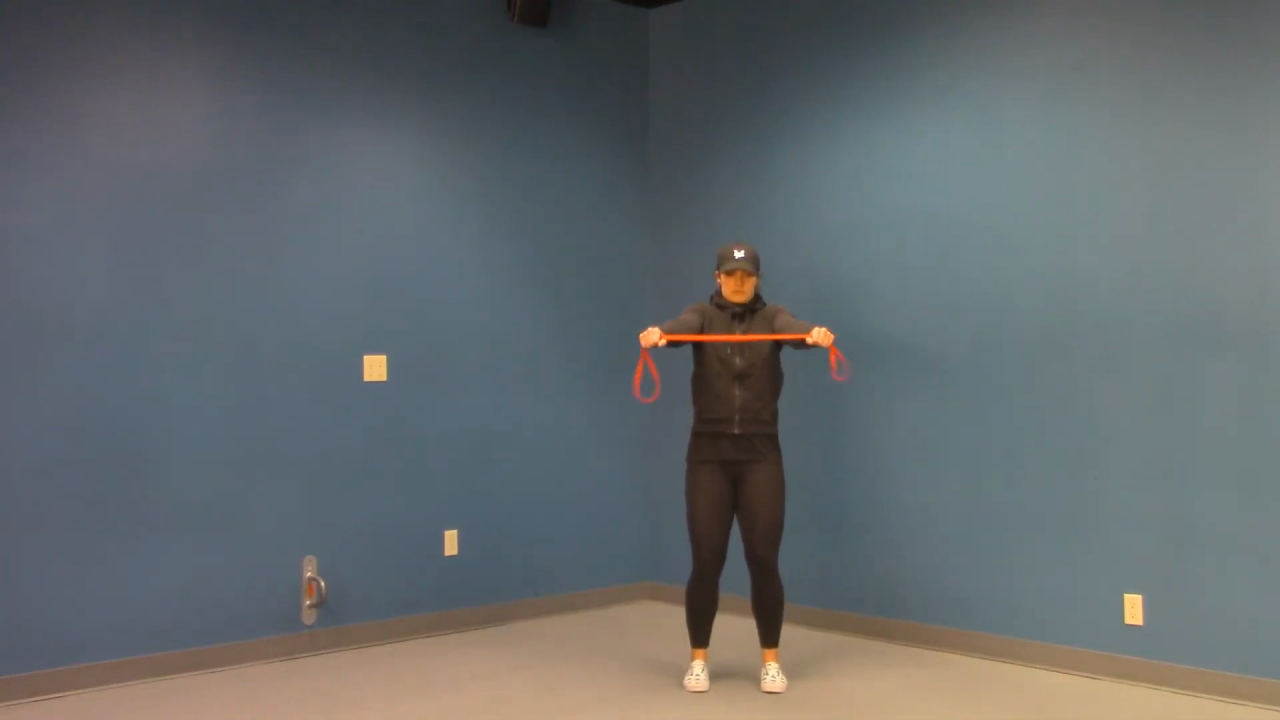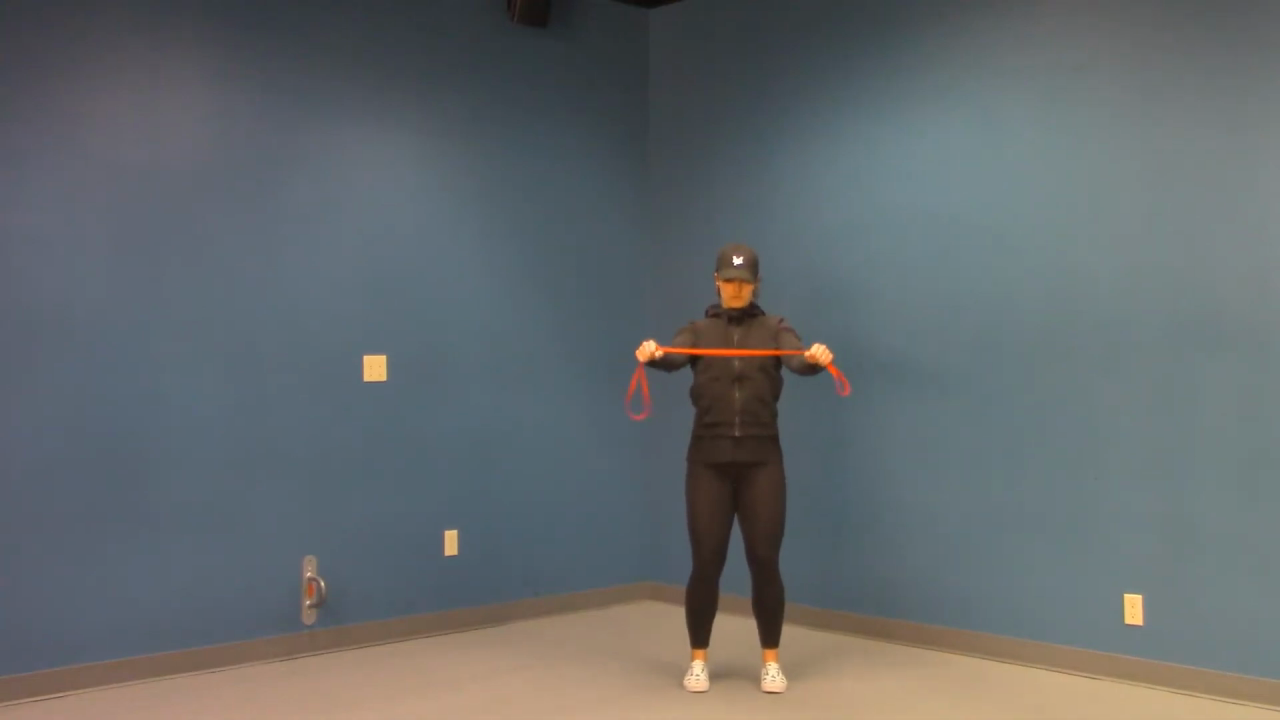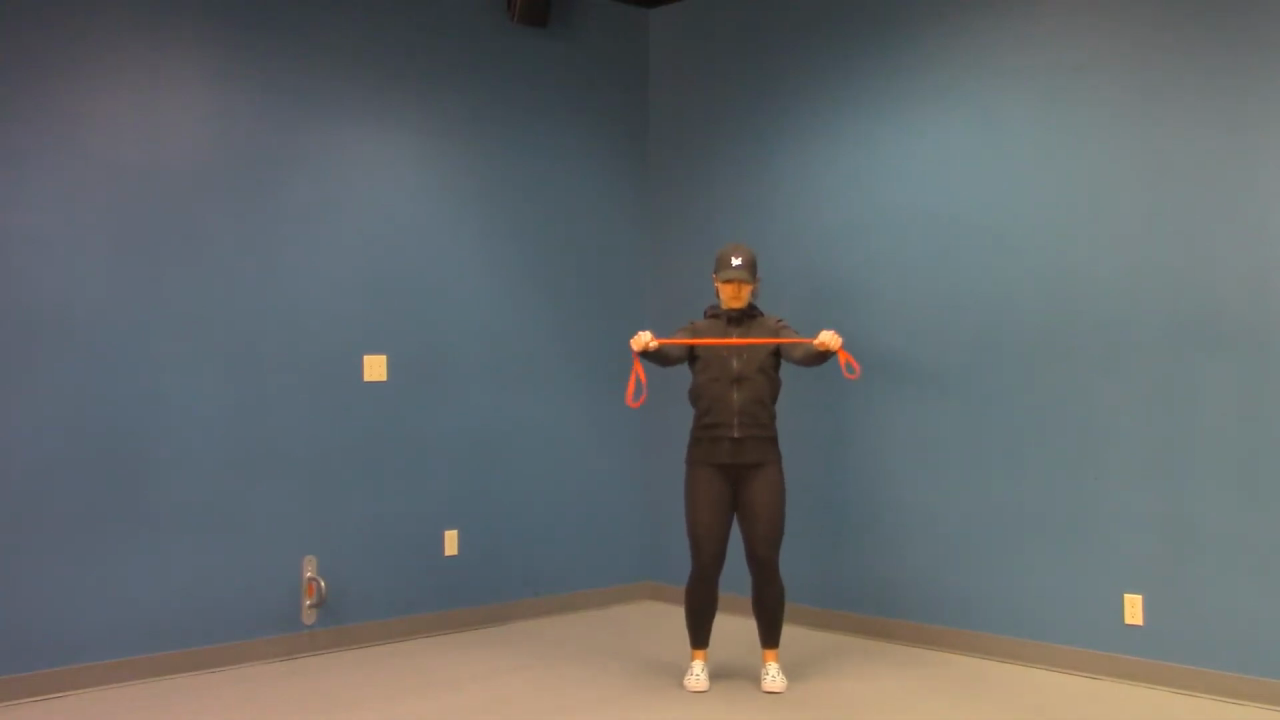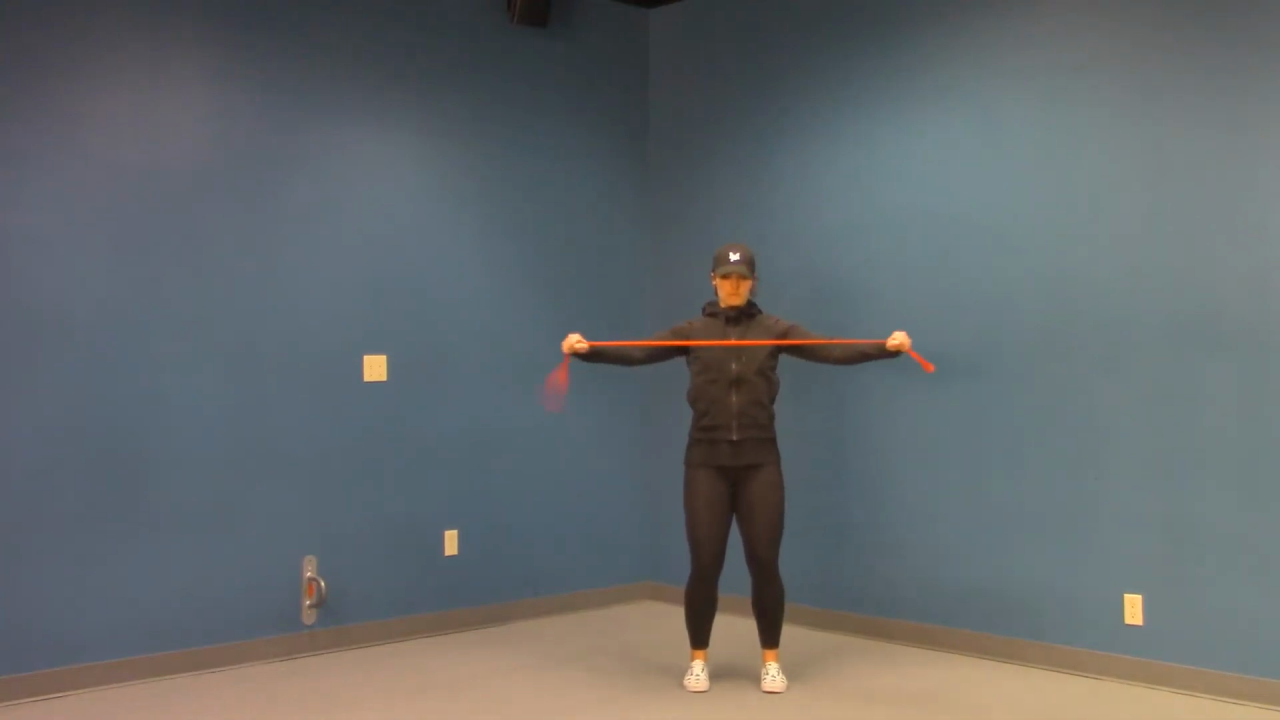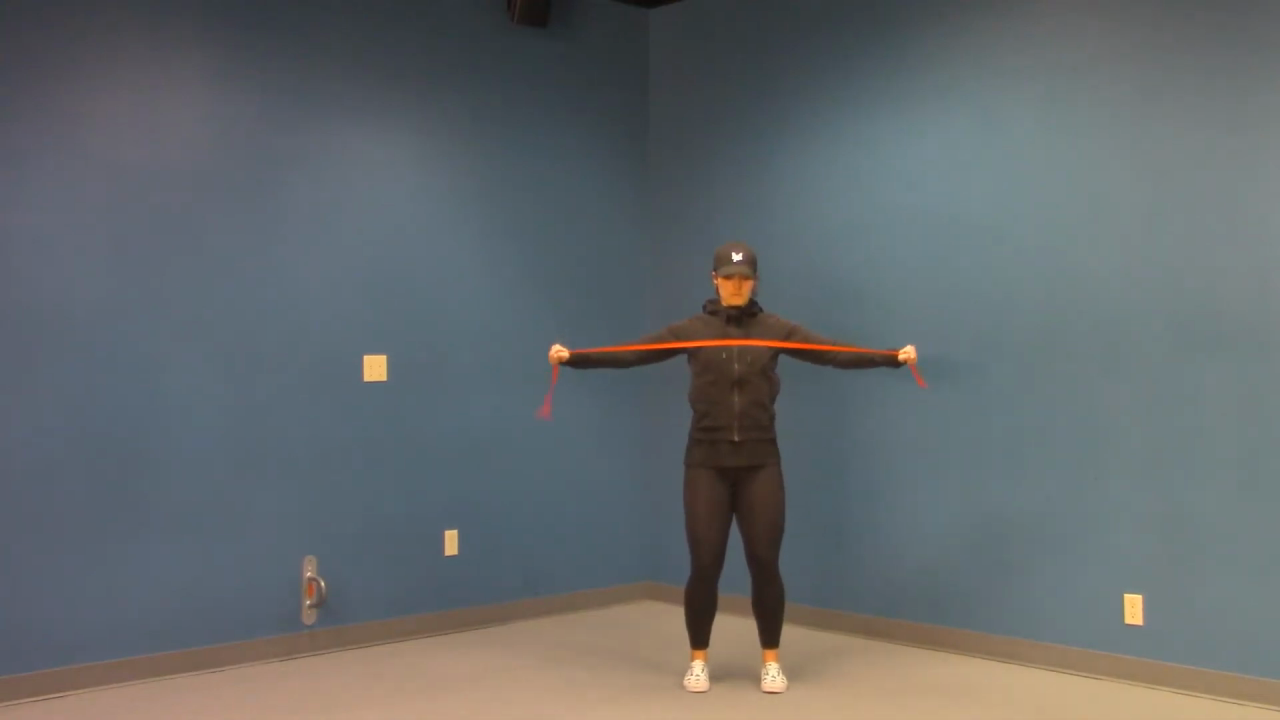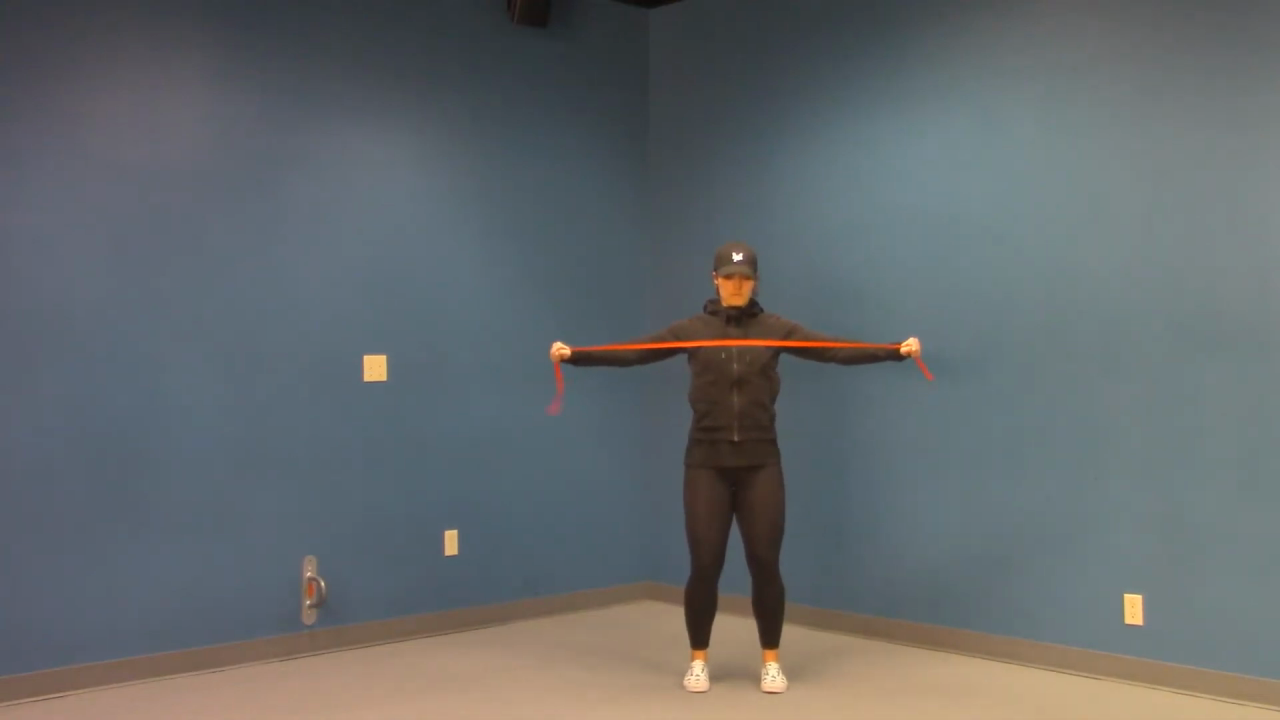
dt=0.4s
person 1, frame 1
left shoulder: (773, 316)
right shoulder: (701, 316)
left elbow: (795, 334)
right elbow: (679, 330)
left wrist: (816, 336)
right wrist: (656, 335)
left hip: (760, 456)
right hip: (708, 456)
left knee: (763, 561)
right knee: (706, 561)
left ankle: (770, 660)
right ankle: (698, 659)
person 1, frame 2
left shoulder: (774, 328)
right shoulder: (699, 330)
left elbow: (797, 359)
right elbow: (674, 358)
left wrist: (817, 359)
right wrist: (652, 354)
left hip: (762, 459)
right hip: (709, 458)
left knee: (764, 562)
right knee: (706, 563)
left ankle: (771, 660)
right ankle: (698, 659)
person 1, frame 3
left shoulder: (771, 329)
right shoulder: (698, 331)
left elbow: (801, 353)
right elbow: (670, 354)
left wrist: (826, 346)
right wrist: (647, 346)
left hip: (760, 459)
right hip: (707, 459)
left knee: (765, 562)
right knee: (705, 563)
left ankle: (770, 660)
right ankle: (698, 659)
person 1, frame 4
left shoulder: (773, 329)
right shoulder: (693, 331)
left elbow: (830, 351)
right elbow: (639, 352)
left wrist: (886, 348)
right wrist: (586, 350)
left hip: (759, 460)
right hip: (706, 461)
left knee: (764, 563)
right knee: (704, 564)
left ankle: (770, 660)
right ankle: (698, 659)
person 1, frame 5
left shoulder: (775, 329)
right shoulder: (692, 329)
left elbow: (834, 353)
right elbow: (633, 353)
left wrist: (893, 357)
right wrist: (573, 357)
left hip: (760, 461)
right hip: (707, 461)
left knee: (765, 564)
right knee: (705, 565)
left ankle: (771, 660)
right ankle: (698, 660)
person 1, frame 6
left shoulder: (775, 329)
right shoulder: (692, 329)
left elbow: (836, 350)
right elbow: (633, 352)
left wrist: (896, 351)
right wrist: (573, 355)
left hip: (760, 461)
right hip: (706, 461)
left knee: (765, 564)
right knee: (705, 565)
left ankle: (771, 661)
right ankle: (698, 660)
